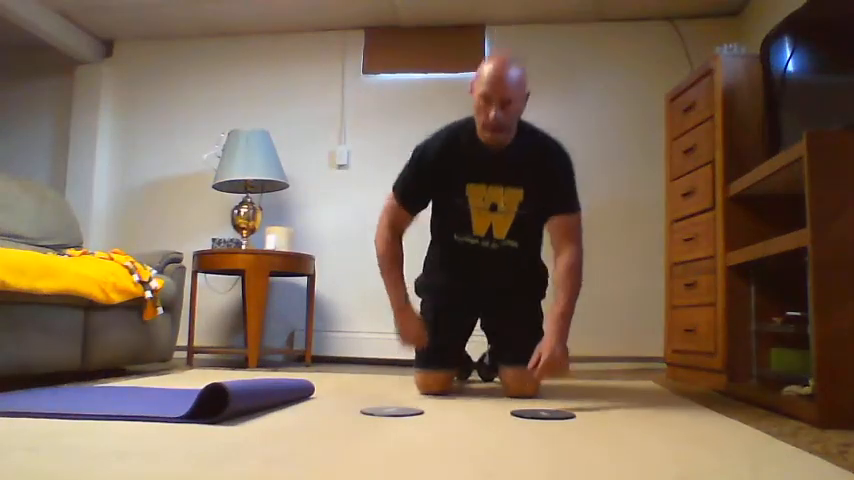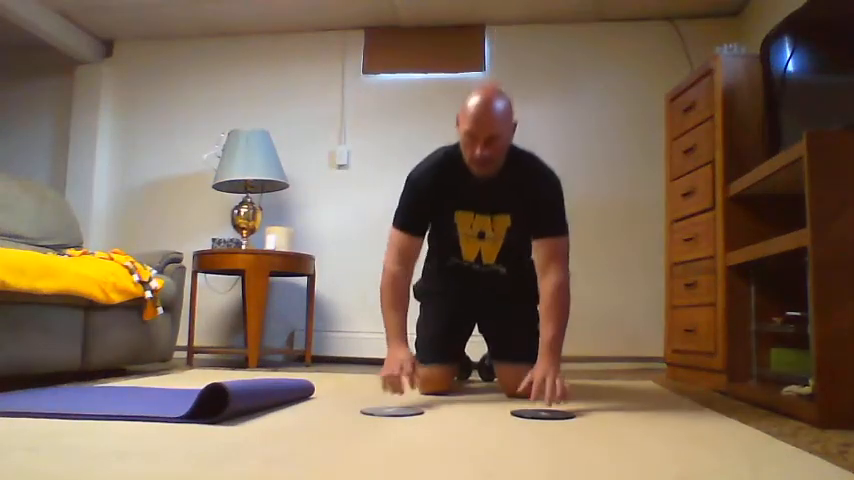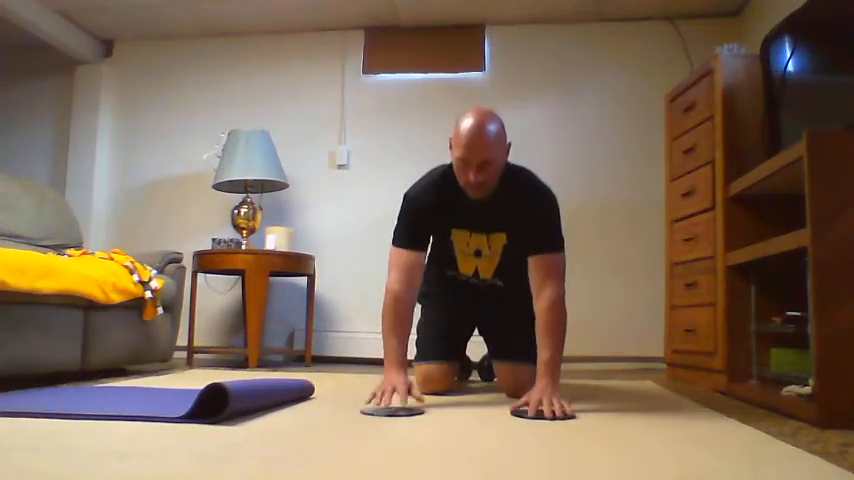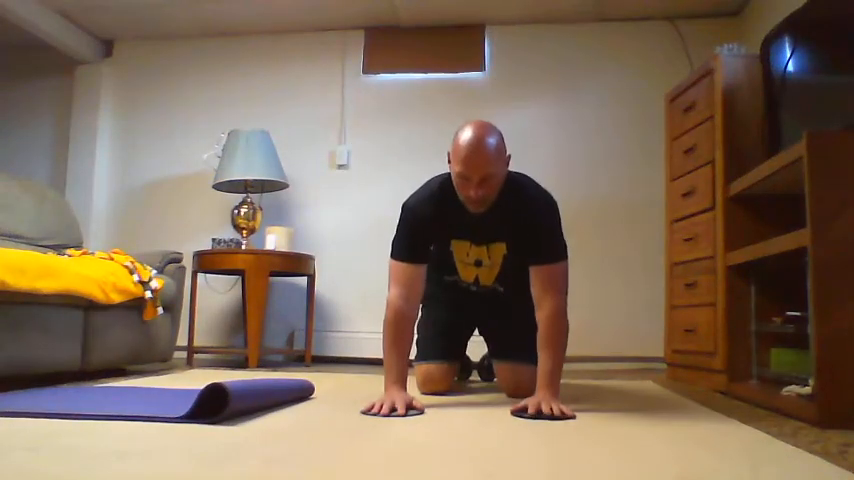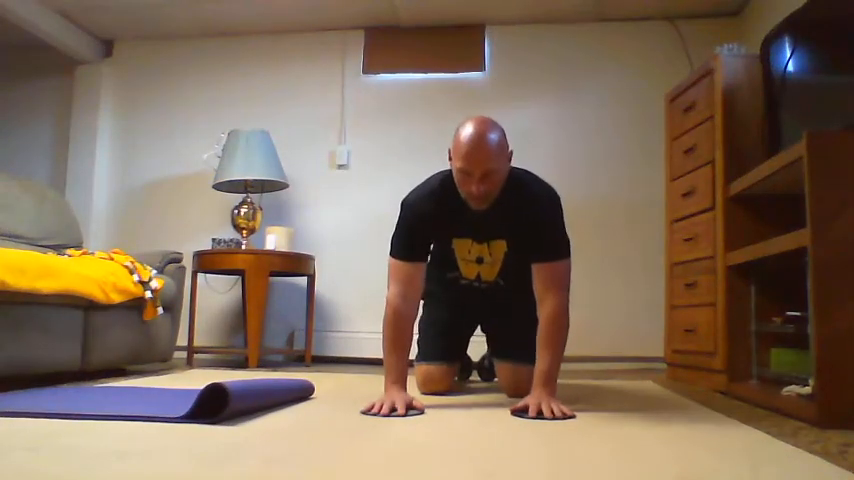
dt=0.2s
person 1, frame 1
left shoulder: (550, 158)
right shoulder: (437, 151)
left elbow: (568, 250)
right elbow: (389, 231)
left wrist: (557, 332)
right wrist: (403, 311)
left hip: (515, 283)
right hip: (448, 279)
left knee: (524, 386)
right knee: (432, 384)
left ankle: (495, 360)
right ankle: (458, 361)
person 1, frame 2
left shoulder: (539, 181)
right shoulder: (428, 176)
left elbow: (553, 273)
right elbow: (397, 265)
left wrist: (549, 360)
right wrist: (397, 345)
left hip: (510, 288)
right hip: (446, 285)
left knee: (521, 385)
right knee: (431, 382)
left ankle: (496, 356)
right ankle: (458, 361)
person 1, frame 3
left shoulder: (535, 197)
right shoulder: (423, 195)
left elbow: (548, 290)
right elbow: (400, 284)
left wrist: (547, 381)
right wrist: (394, 370)
left hip: (509, 294)
right hip: (447, 290)
left knee: (520, 385)
right knee: (431, 382)
left ankle: (494, 359)
right ankle: (459, 360)
person 1, frame 4
left shoulder: (537, 205)
right shoulder: (421, 206)
left elbow: (551, 301)
right elbow: (401, 298)
left wrist: (546, 390)
right wrist: (394, 386)
left hip: (511, 296)
right hip: (447, 293)
left knee: (521, 386)
right knee: (432, 382)
left ankle: (495, 361)
right ankle: (459, 360)
person 1, frame 5
left shoulder: (540, 201)
right shoulder: (421, 203)
left elbow: (553, 298)
right elbow: (401, 297)
left wrist: (543, 389)
right wrist: (394, 386)
left hip: (513, 292)
right hip: (448, 289)
left knee: (520, 385)
right knee: (432, 382)
left ankle: (495, 360)
right ankle: (457, 358)
